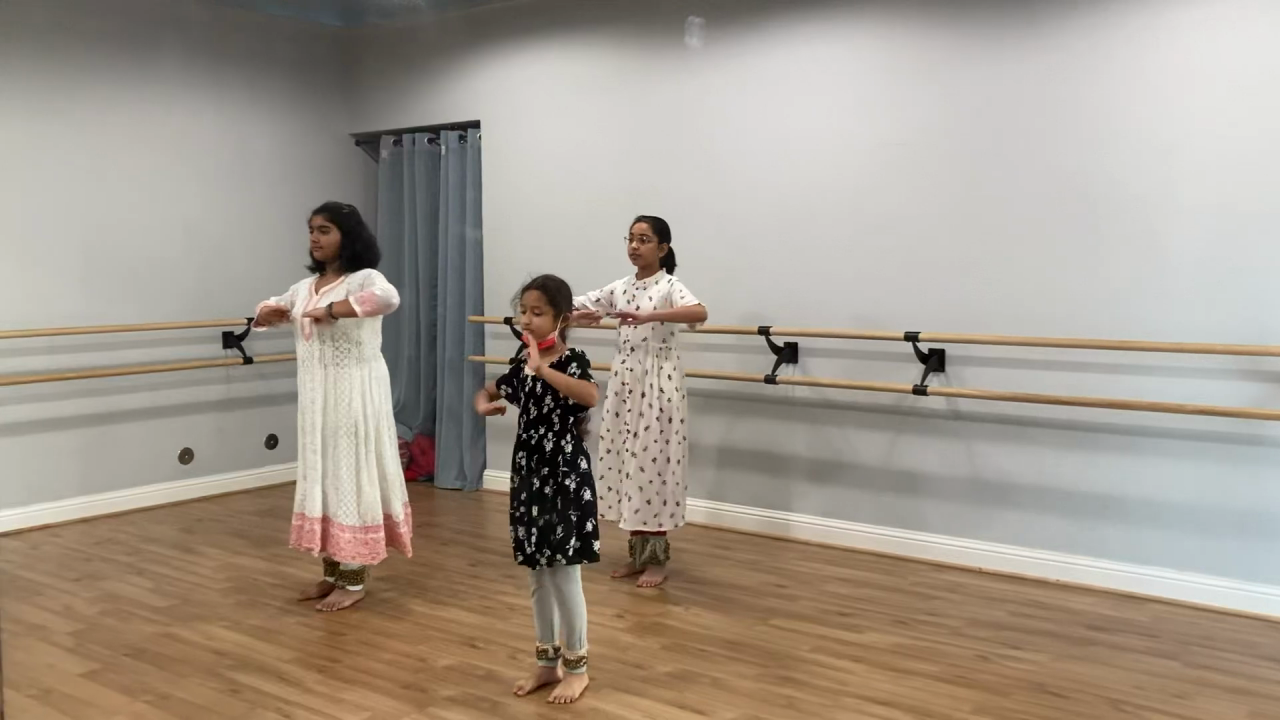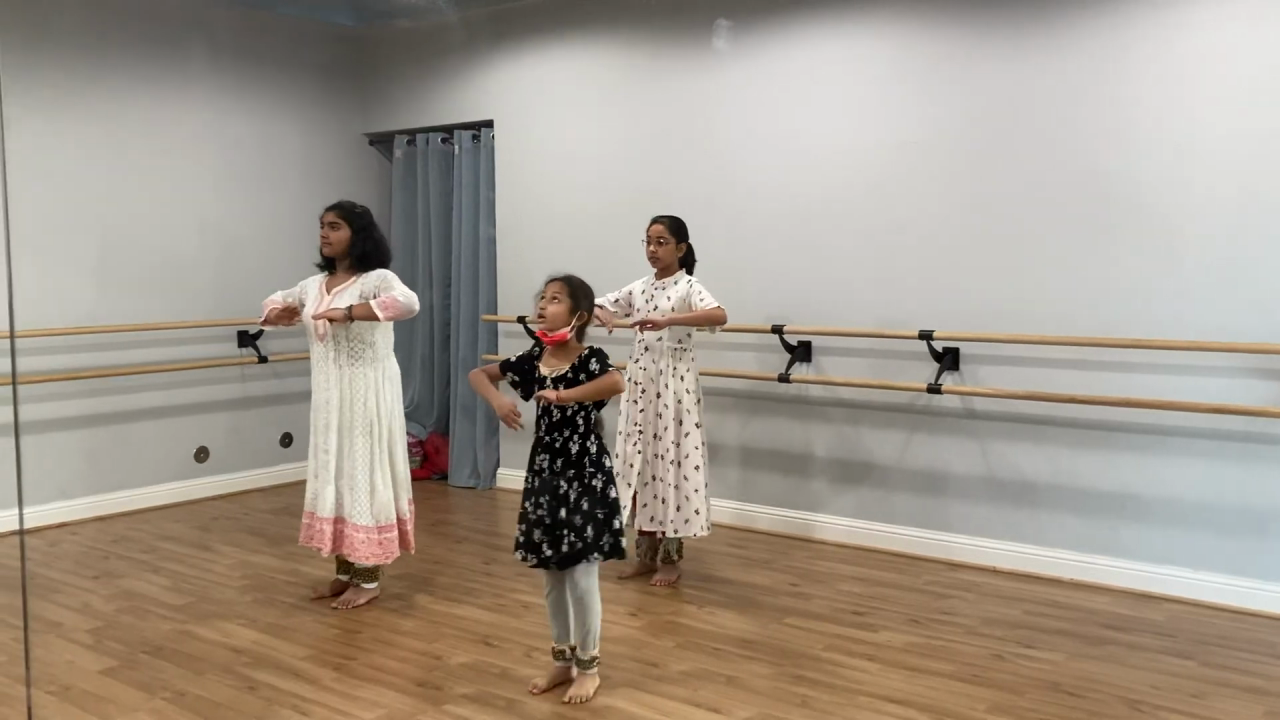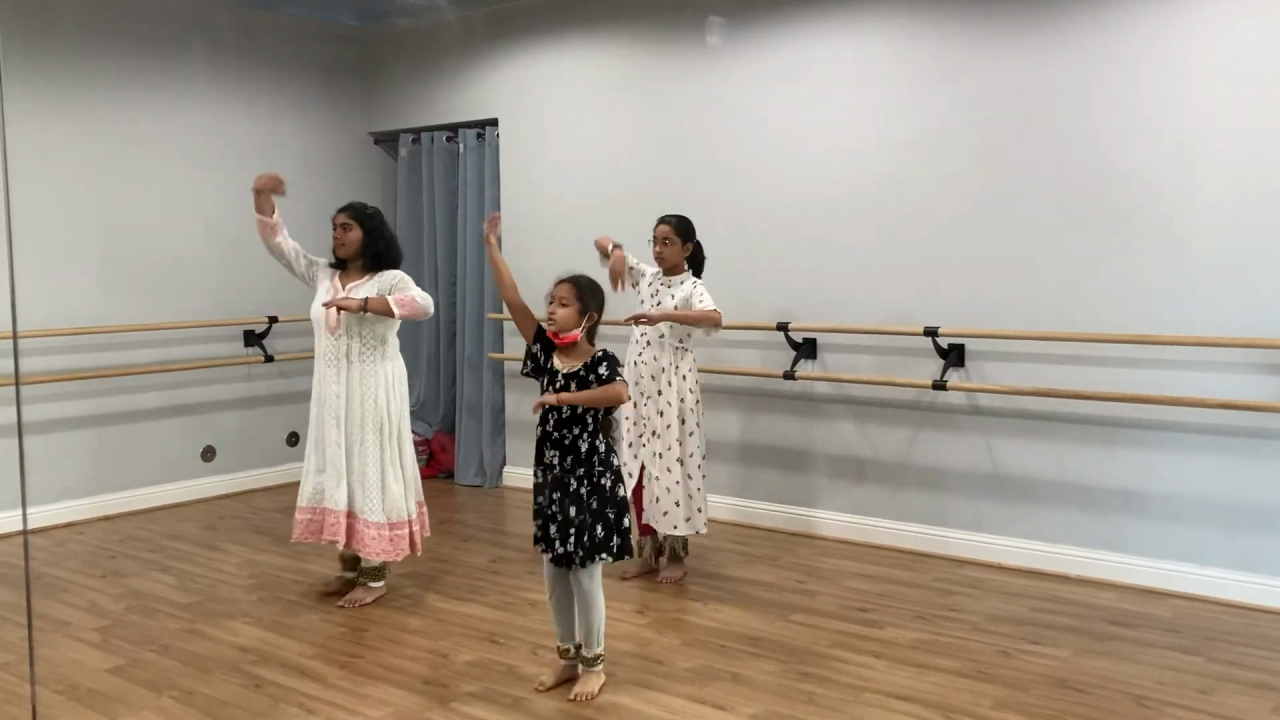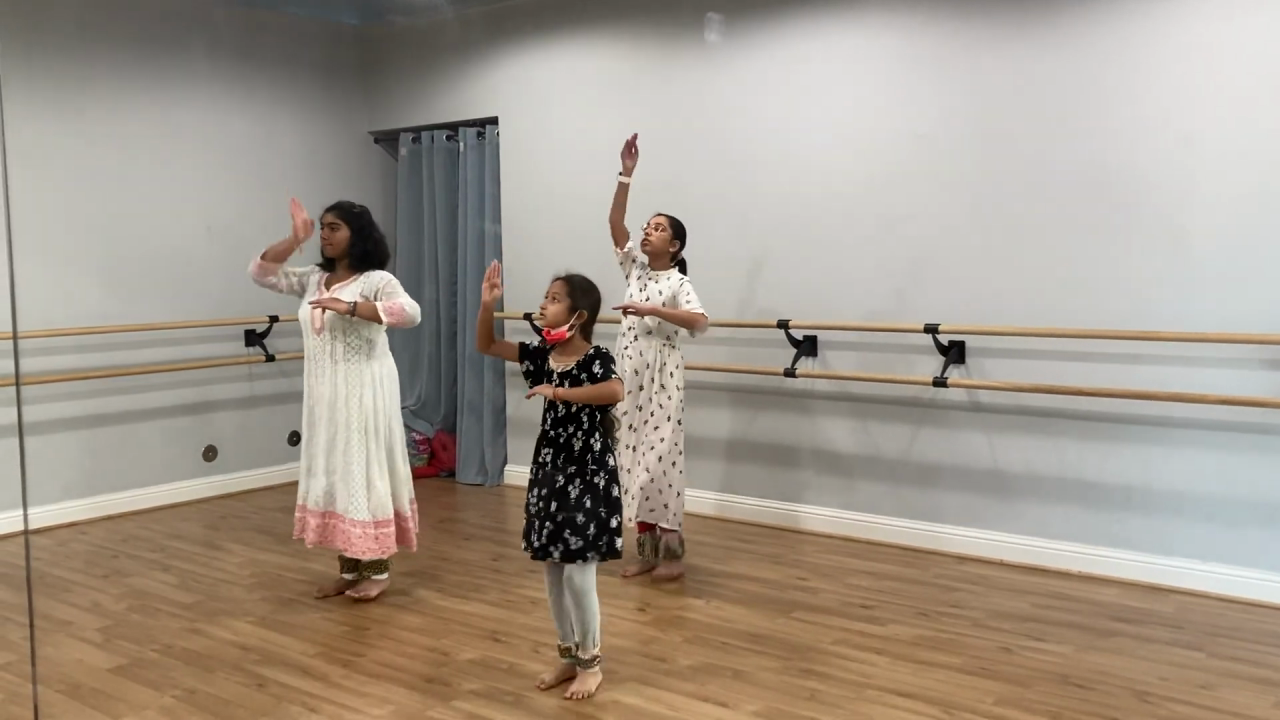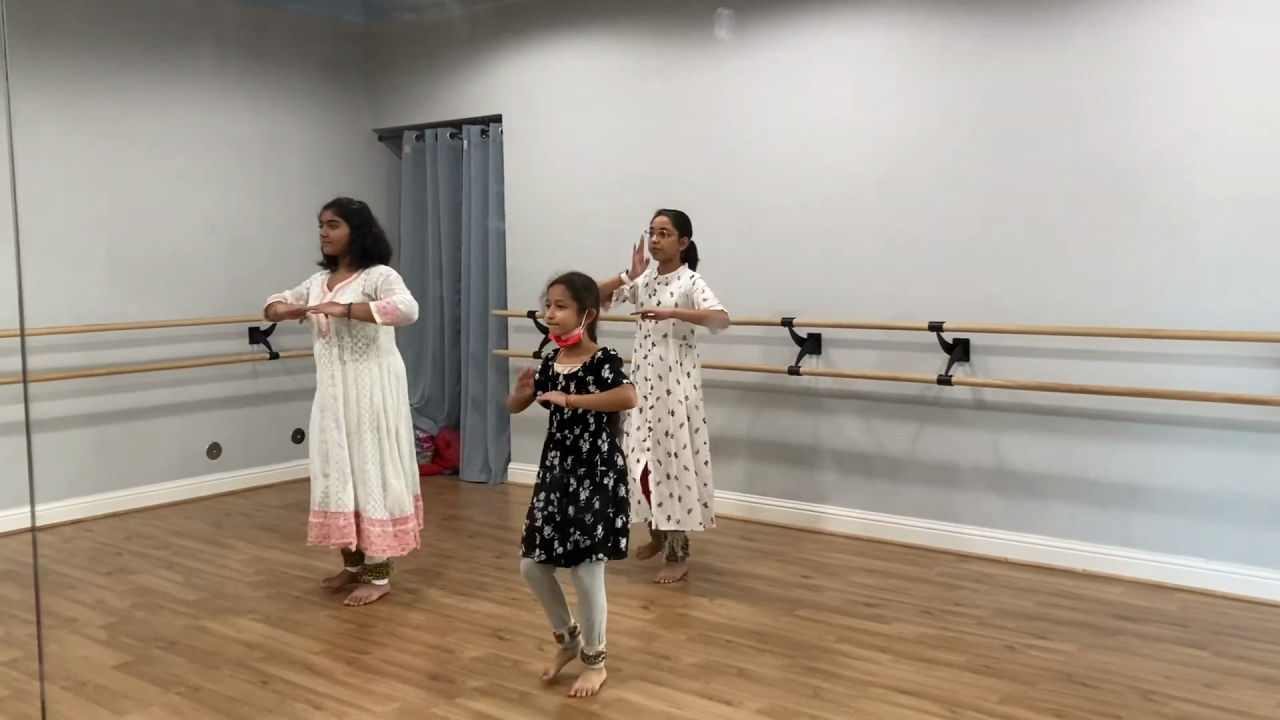
dt=0.7s
person 1, frame 1
left shoulder: (572, 360)
right shoulder: (522, 364)
left elbow: (590, 395)
right elbow: (486, 393)
left wrist: (543, 368)
right wrist: (485, 406)
left hip: (565, 478)
right hip: (528, 475)
left knee: (563, 577)
right knee: (540, 578)
left ankle: (577, 668)
right ankle: (549, 662)
person 1, frame 2
left shoulder: (591, 359)
right shoulder: (532, 359)
left elbow: (618, 383)
right elbow: (479, 374)
left wrist: (564, 395)
right wrist: (498, 401)
left hip: (585, 478)
right hip: (544, 475)
left knee: (581, 578)
right knee: (553, 578)
left ankle: (588, 668)
right ankle: (563, 661)
person 1, frame 3
left shoulder: (602, 362)
right shoulder: (543, 350)
left elbow: (621, 394)
right elbow: (513, 303)
left wrist: (562, 397)
right wrist: (493, 249)
left hip: (591, 478)
right hip: (551, 476)
left knee: (584, 577)
right knee: (554, 575)
left ankle: (593, 665)
right ankle: (568, 657)
person 1, frame 4
left shoulder: (596, 358)
right shoulder: (540, 355)
left elbow: (615, 391)
right elbow: (486, 345)
left wrist: (559, 391)
right wrist: (488, 303)
left hip: (587, 473)
right hip: (549, 469)
left knee: (577, 573)
right knee: (554, 572)
left ankle: (590, 663)
right ankle: (569, 656)
person 1, frame 5
left shoulder: (603, 361)
right shoulder: (550, 362)
left elbow: (628, 397)
right elbow: (515, 405)
left wrist: (570, 400)
right wrist: (521, 392)
left hip: (595, 474)
right hip: (556, 471)
left knee: (587, 572)
right knee: (533, 567)
left ankle: (595, 661)
right ankle: (567, 636)
person 2, frame 1
left shoulder: (364, 279)
right shoulder: (306, 286)
left elbow: (388, 298)
right elbow: (271, 308)
left wrist: (331, 310)
right wrist: (270, 314)
left hip: (355, 393)
right hip: (317, 395)
left knee: (352, 476)
right knee: (321, 476)
left ankle: (354, 581)
right ankle: (331, 573)
person 2, frame 2
left shoulder: (377, 279)
right shoulder: (314, 285)
left elbow: (408, 303)
right elbow: (276, 301)
left wrist: (348, 312)
right wrist: (279, 313)
left hip: (368, 394)
right hip: (329, 395)
left knee: (364, 475)
right knee: (332, 475)
left ankle: (368, 579)
right ankle: (345, 572)
person 2, frame 3
left shoulder: (390, 281)
right shoulder: (321, 275)
left elbow: (424, 306)
right elbow: (277, 242)
left wrist: (363, 305)
right wrist: (261, 197)
left hip: (374, 395)
right hip: (332, 397)
left knee: (372, 478)
right knee: (335, 477)
left ankle: (374, 578)
right ankle: (350, 567)
person 2, frame 4
left shoulder: (377, 280)
right shoulder: (313, 279)
left elbow: (410, 312)
right elbow: (262, 272)
left wrist: (348, 307)
right wrist: (295, 240)
left hip: (364, 391)
right hip: (324, 394)
left knee: (362, 474)
right knee: (330, 473)
left ankle: (377, 570)
right ankle: (348, 569)
person 2, frame 5
left shoulder: (379, 276)
right shoulder: (318, 281)
left elbow: (407, 309)
right elbow: (274, 303)
left wrist: (345, 309)
right wrist: (286, 310)
left hip: (373, 389)
right hip: (333, 391)
left knee: (372, 469)
right knee: (335, 470)
left ankle: (378, 574)
right ankle: (353, 561)
person 3, frame 1
left shoulder: (669, 286)
right shoulder: (620, 288)
left elbow: (700, 313)
right elbow: (570, 306)
left wrist: (648, 316)
right wrist: (579, 315)
left hip: (658, 384)
right hip: (625, 383)
left knee: (653, 465)
right knee: (627, 465)
left ankle: (657, 560)
right ankle: (637, 555)
person 3, frame 2
left shoulder: (688, 287)
right shoulder: (638, 289)
left elbow: (719, 316)
right elbow: (594, 306)
left wrist: (669, 319)
right wrist: (599, 314)
left hip: (674, 384)
right hip: (640, 382)
left knee: (671, 463)
right knee: (637, 463)
left ankle: (670, 558)
right ankle: (647, 552)
person 3, frame 3
left shoulder: (691, 287)
right shoulder: (646, 276)
left elbow: (714, 318)
right elbow: (604, 245)
left wrist: (664, 315)
right wrist: (615, 257)
left hip: (673, 385)
right hip: (638, 383)
left knee: (669, 463)
right knee: (638, 465)
left ankle: (675, 555)
right ankle: (648, 550)
person 3, frame 4
left shoulder: (678, 283)
right shoulder: (634, 271)
left elbow: (700, 323)
right elbow: (615, 224)
left wrist: (652, 310)
right wrist: (626, 175)
left hip: (661, 380)
right hip: (629, 380)
left knee: (658, 462)
right knee: (634, 463)
left ankle: (672, 551)
right ankle: (647, 550)
person 3, frame 5
left shoulder: (691, 282)
right shoulder: (643, 280)
left elbow: (721, 319)
left wrist: (672, 312)
right wrist: (627, 277)
left hip: (676, 382)
right hip: (643, 381)
left knee: (674, 460)
right knee: (640, 462)
left ankle: (676, 555)
right ankle: (657, 529)
